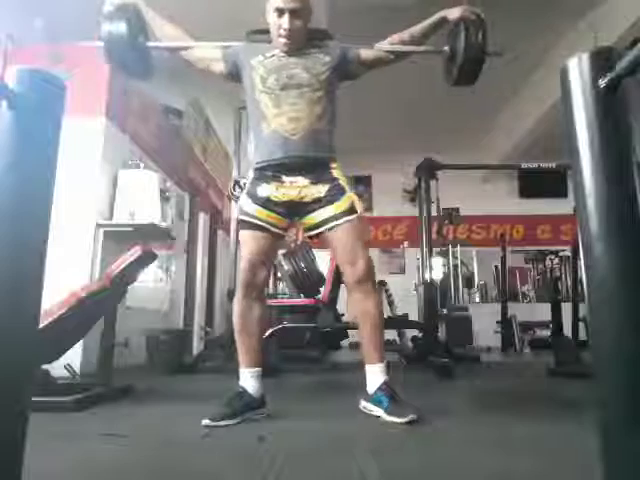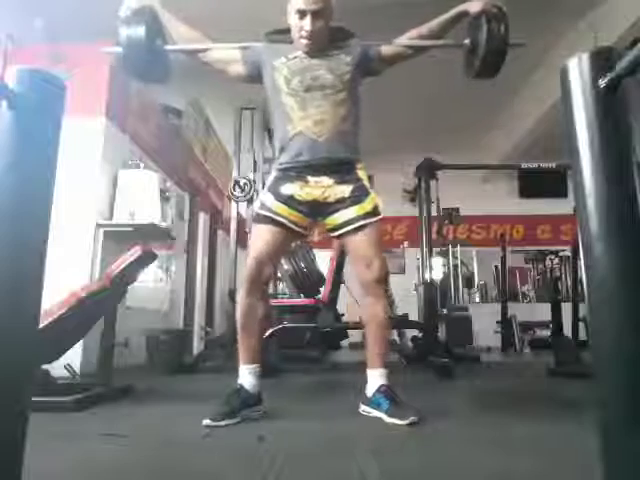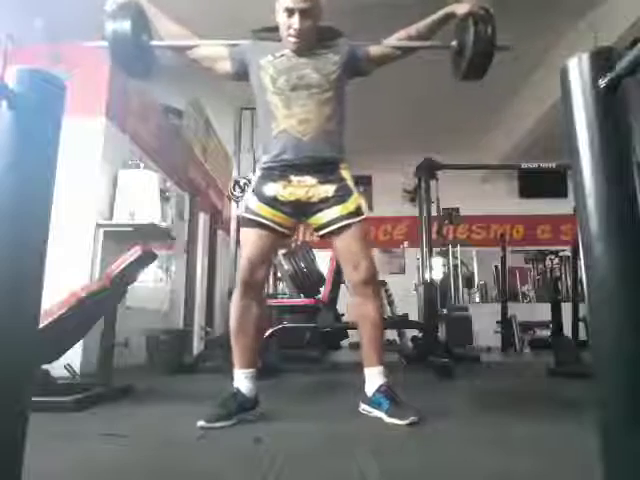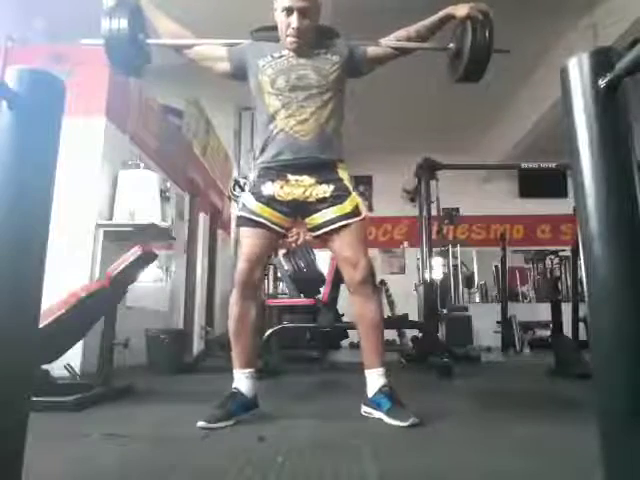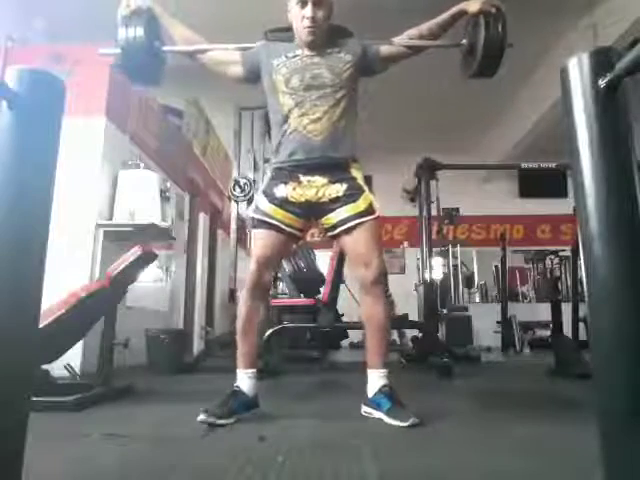
dt=0.4s
person 1, frame 1
left shoulder: (332, 55)
right shoulder: (246, 55)
left elbow: (390, 49)
right elbow: (187, 47)
left hip: (322, 177)
right hip: (266, 179)
left knee: (360, 274)
right knee: (249, 281)
left ankle: (377, 388)
right ankle: (250, 390)
person 1, frame 2
left shoulder: (351, 55)
right shoulder: (263, 58)
left elbow: (407, 43)
right elbow: (207, 50)
left hip: (344, 178)
right hip: (288, 180)
left knee: (373, 278)
right knee: (254, 275)
left ankle: (377, 388)
right ankle: (246, 389)
person 1, frame 3
left shoulder: (342, 53)
right shoulder: (255, 54)
left elbow: (399, 43)
right elbow: (194, 48)
left hip: (330, 177)
right hip: (274, 178)
left knee: (364, 276)
right knee: (248, 279)
left ankle: (375, 388)
right ankle: (244, 390)
person 1, frame 4
left shoulder: (339, 54)
right shoulder: (252, 54)
left elbow: (396, 43)
right elbow: (190, 46)
left hip: (327, 178)
right hip: (271, 178)
left knee: (361, 277)
right knee: (245, 278)
left ankle: (377, 390)
right ankle: (243, 390)
person 1, frame 5
left shoulder: (353, 52)
right shoulder: (267, 55)
left elbow: (409, 42)
right elbow: (203, 52)
left hip: (340, 177)
right hip: (285, 178)
left knee: (373, 276)
right knee: (256, 278)
left ankle: (377, 390)
right ankle: (244, 389)
